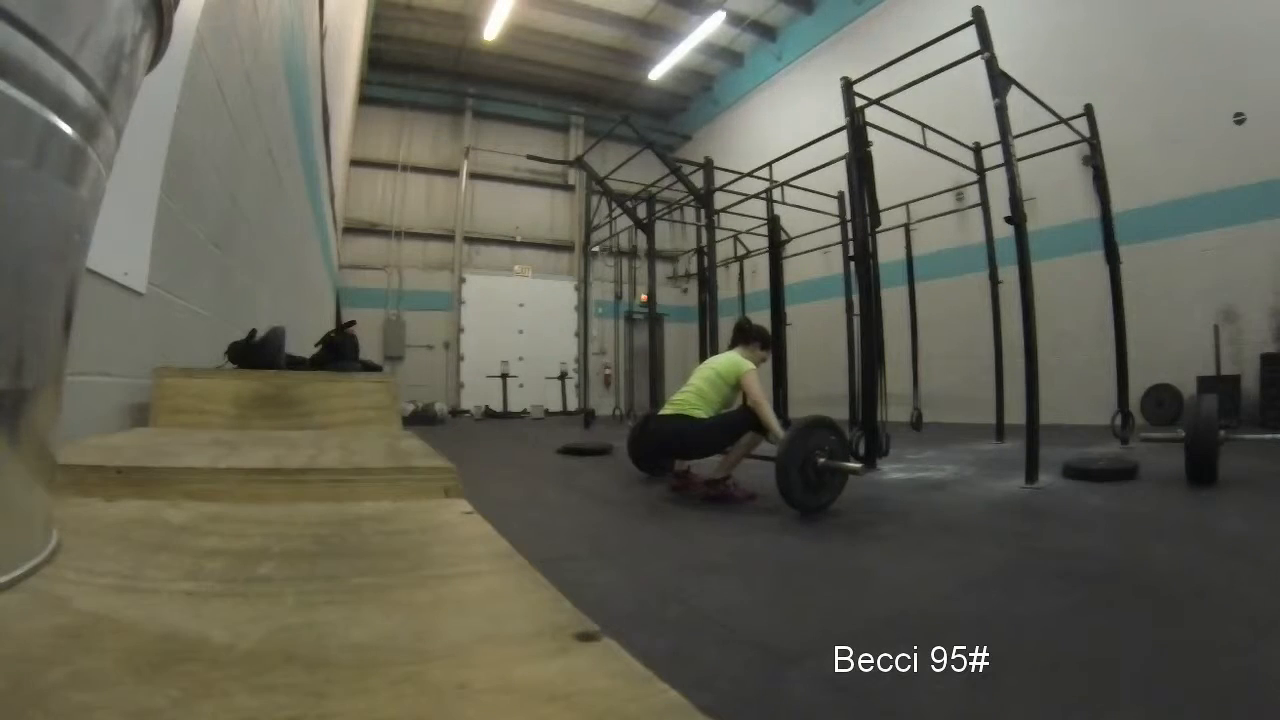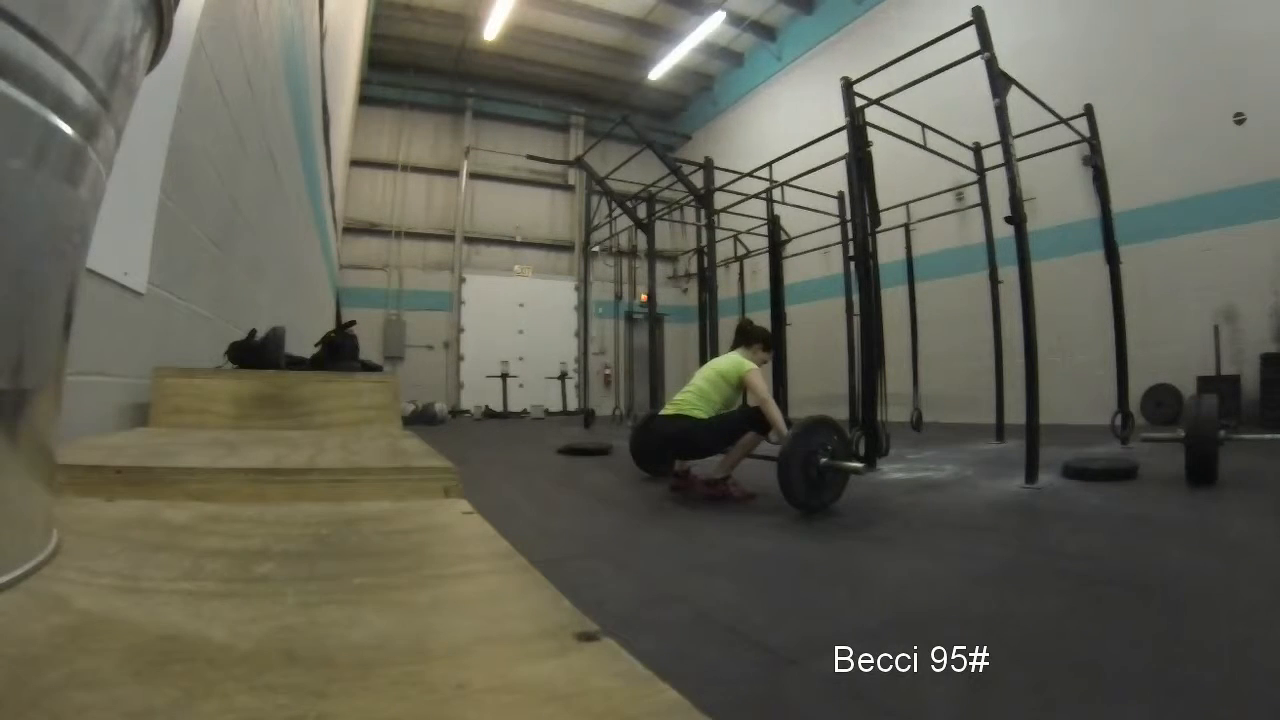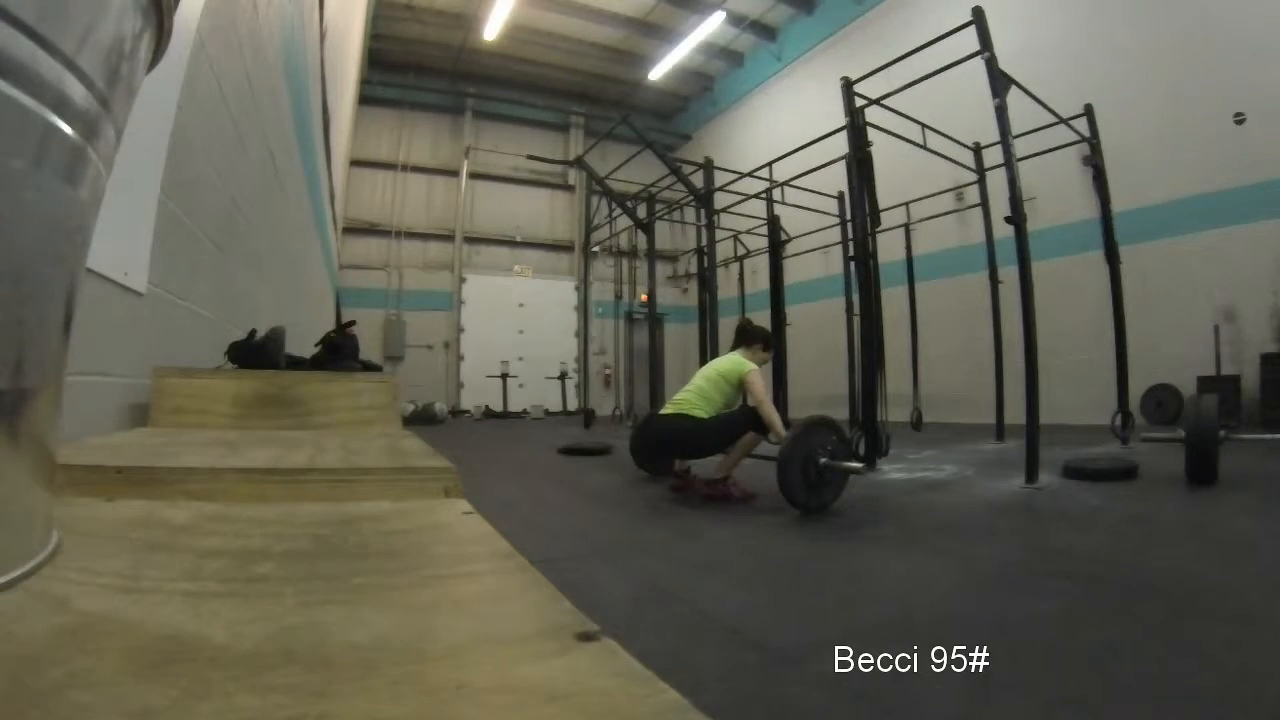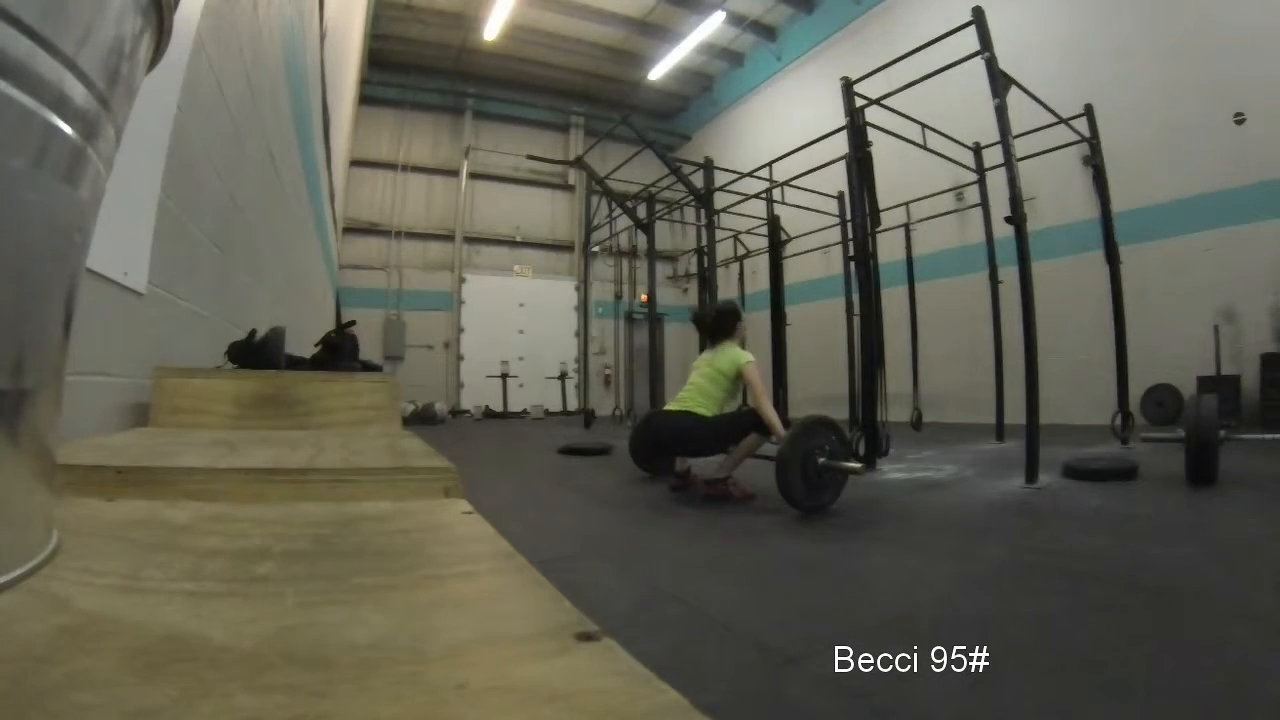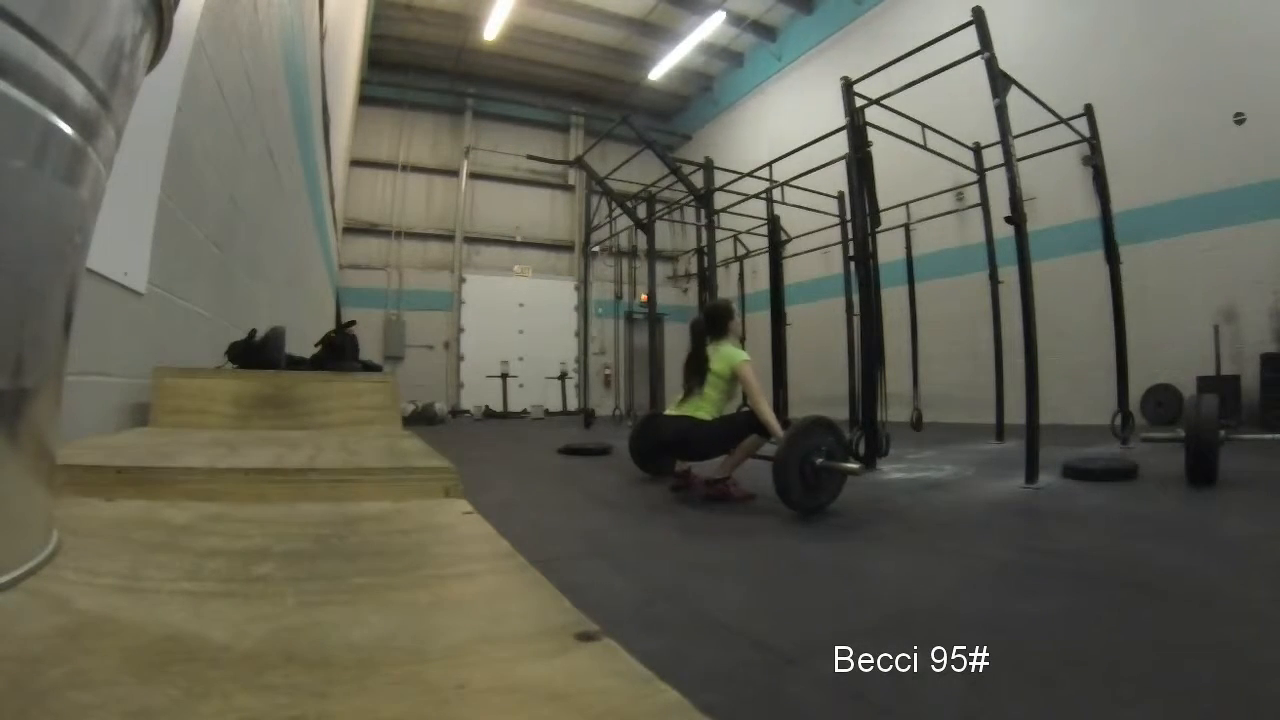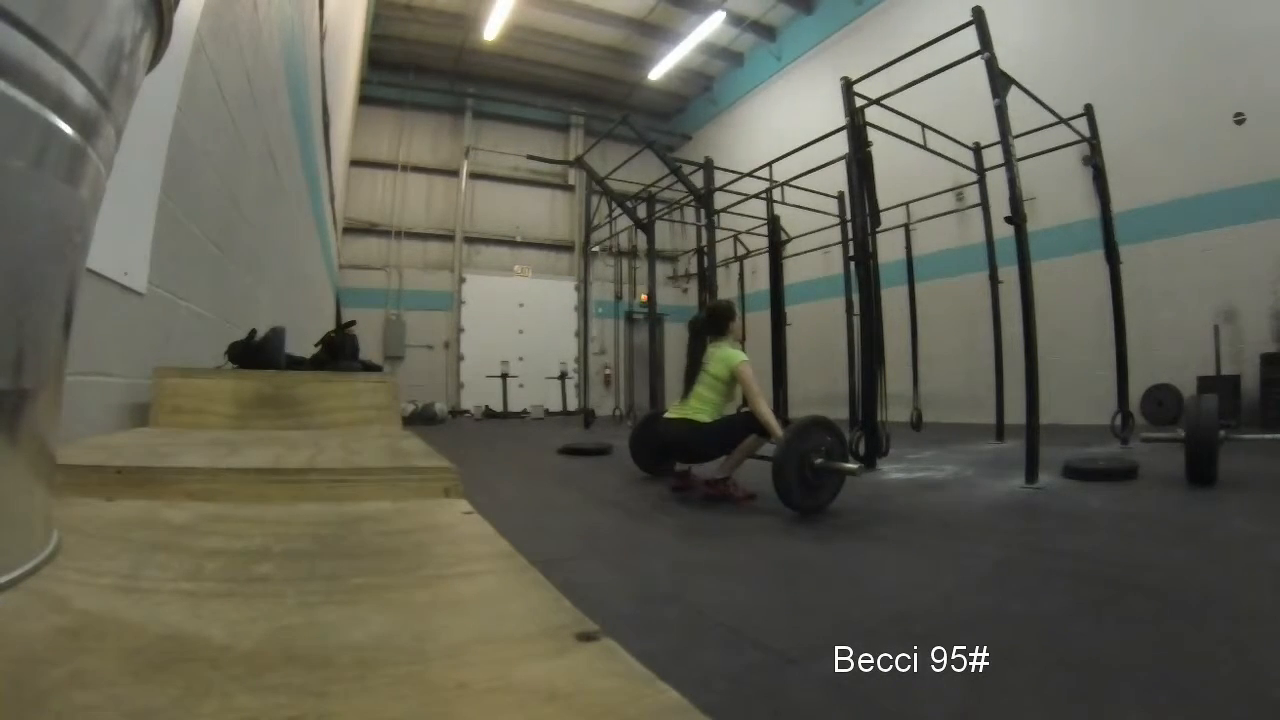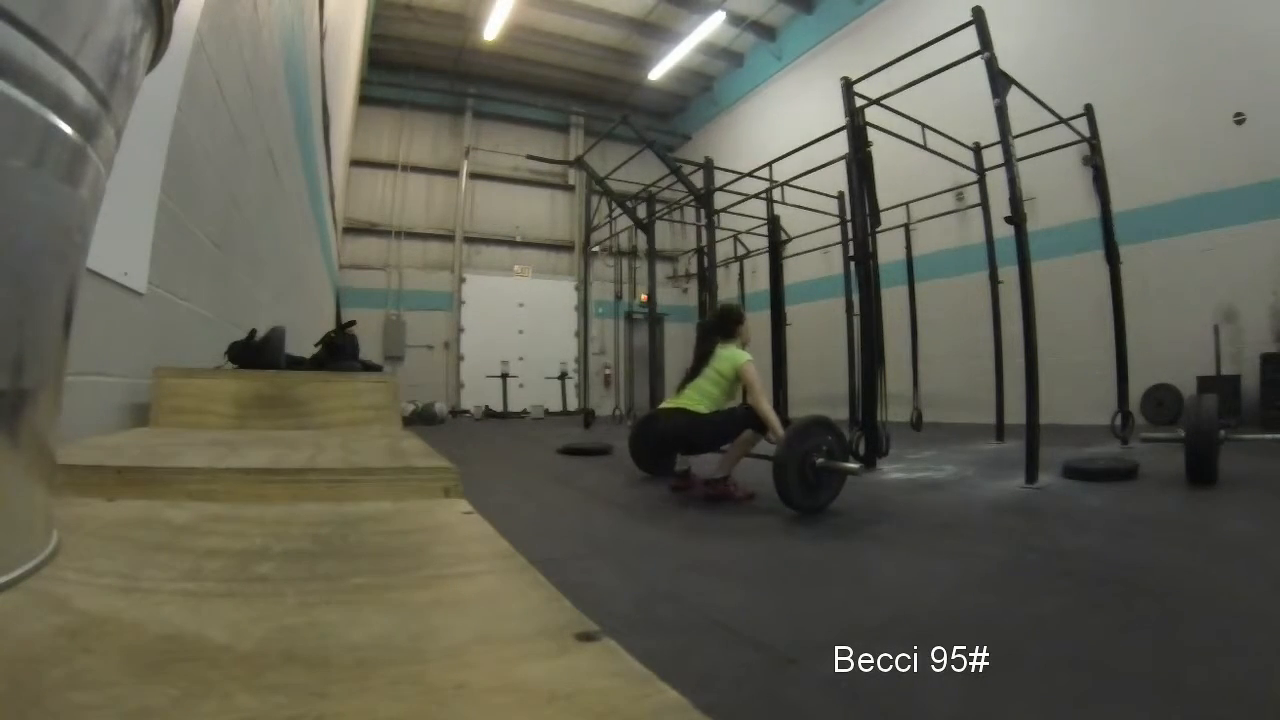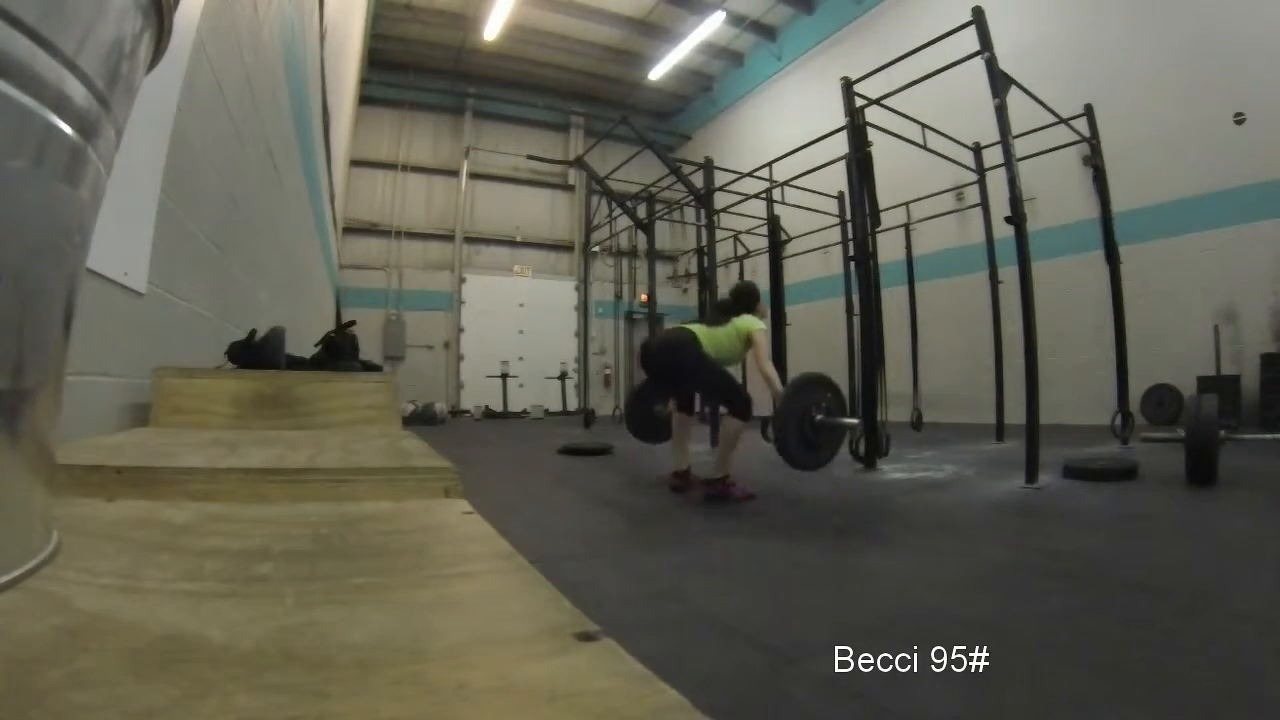
dt=0.4s
person 1, frame 1
left shoulder: (716, 360)
right shoulder: (743, 364)
right elbow: (760, 404)
left hip: (660, 432)
right hip: (683, 433)
right knee: (758, 418)
left ankle: (681, 473)
right ankle: (717, 481)
person 1, frame 2
left shoulder: (719, 361)
right shoulder: (745, 365)
right elbow: (765, 401)
left hip: (661, 430)
right hip: (684, 432)
right knee: (761, 417)
left ankle: (681, 473)
right ankle: (717, 481)
person 1, frame 3
left shoulder: (719, 362)
right shoulder: (746, 366)
right elbow: (764, 404)
left hip: (659, 430)
right hip: (682, 432)
right knee: (759, 419)
left ankle: (681, 474)
right ankle: (717, 481)
person 1, frame 4
left shoulder: (707, 354)
right shoulder: (741, 357)
right elbow: (762, 402)
left hip: (663, 427)
right hip: (689, 431)
right knee: (761, 420)
left ankle: (682, 473)
right ankle: (718, 480)
person 1, frame 5
left shoulder: (703, 353)
right shoulder: (735, 356)
right elbow: (758, 401)
left hip: (667, 431)
right hip: (691, 435)
right knee: (761, 423)
left ankle: (682, 473)
right ankle: (718, 481)
person 1, frame 6
left shoulder: (702, 353)
right shoulder: (734, 357)
right elbow: (757, 402)
left hip: (668, 433)
right hip: (691, 438)
right knee: (761, 422)
left ankle: (682, 474)
right ankle: (719, 481)
person 1, frame 7
left shoulder: (709, 354)
right shoulder: (740, 357)
right elbow: (761, 402)
left hip: (662, 427)
right hip: (684, 431)
right knee: (756, 418)
left ankle: (682, 473)
right ankle: (718, 481)
person 1, frame 8
left shoulder: (727, 320)
right shoulder: (754, 323)
right elbow: (764, 365)
left hip: (653, 348)
right hip: (681, 350)
left knee: (685, 400)
right knee: (740, 403)
left ankle: (680, 474)
right ankle: (718, 482)
